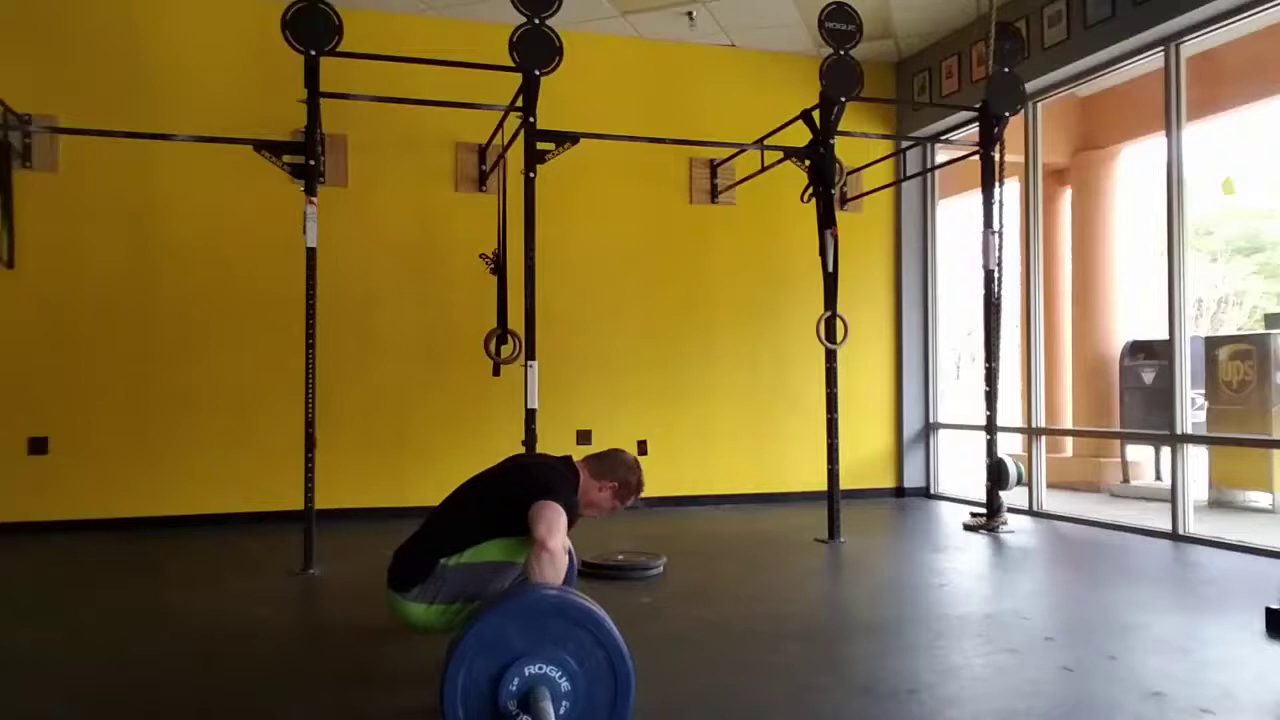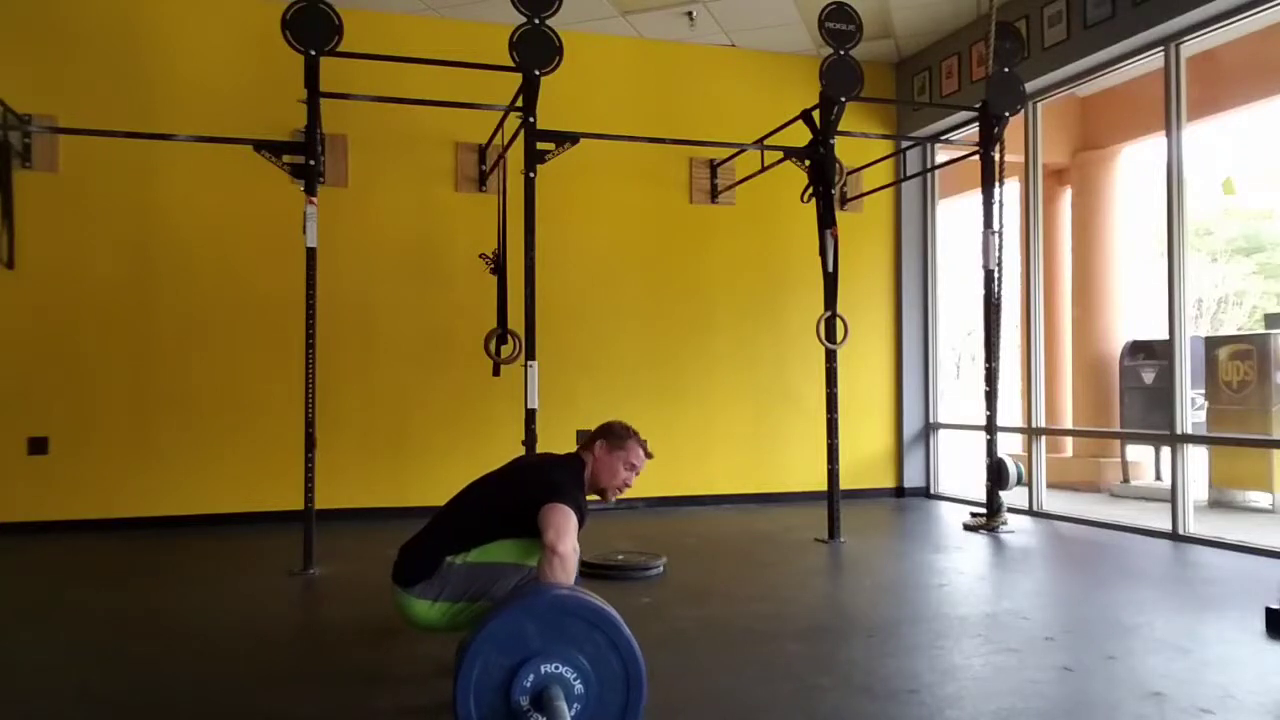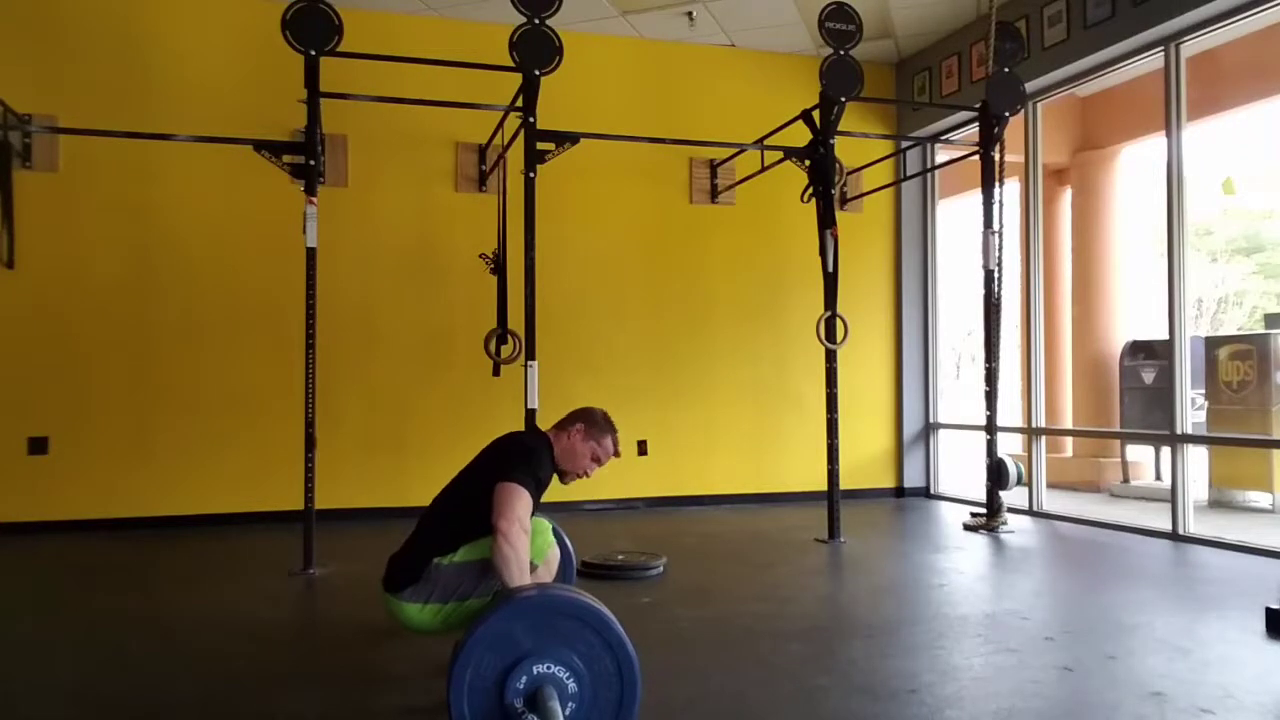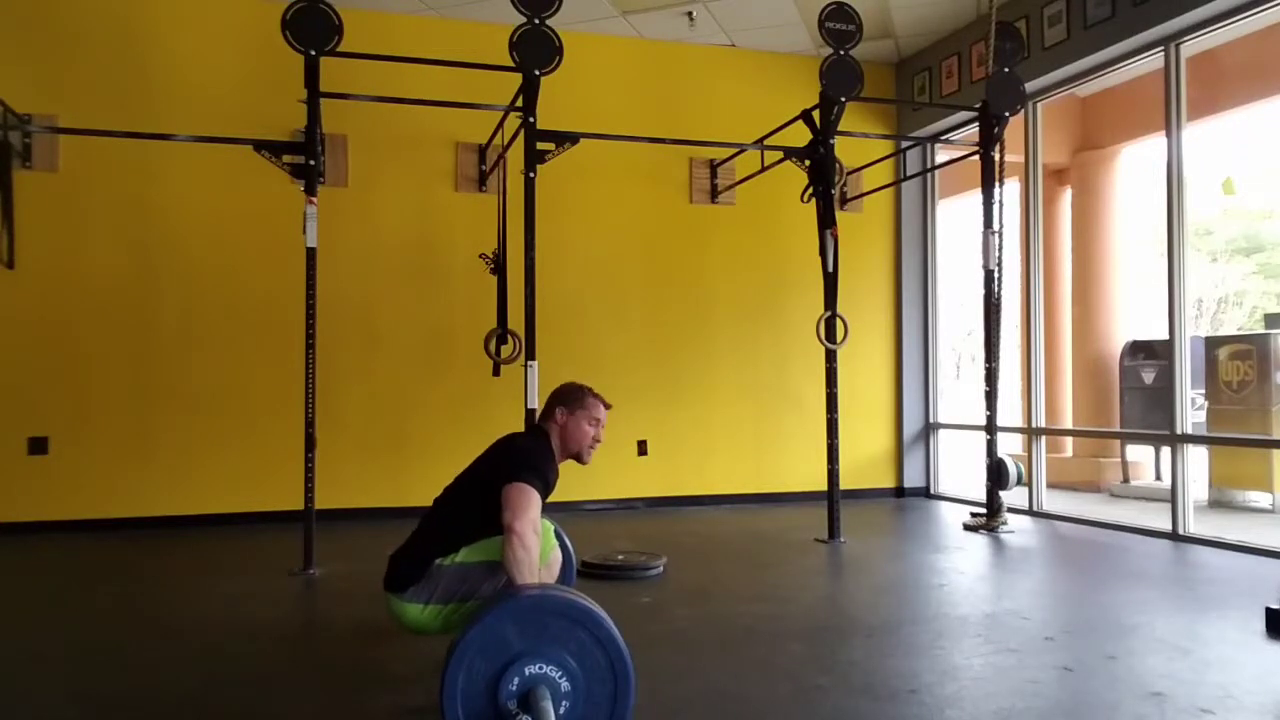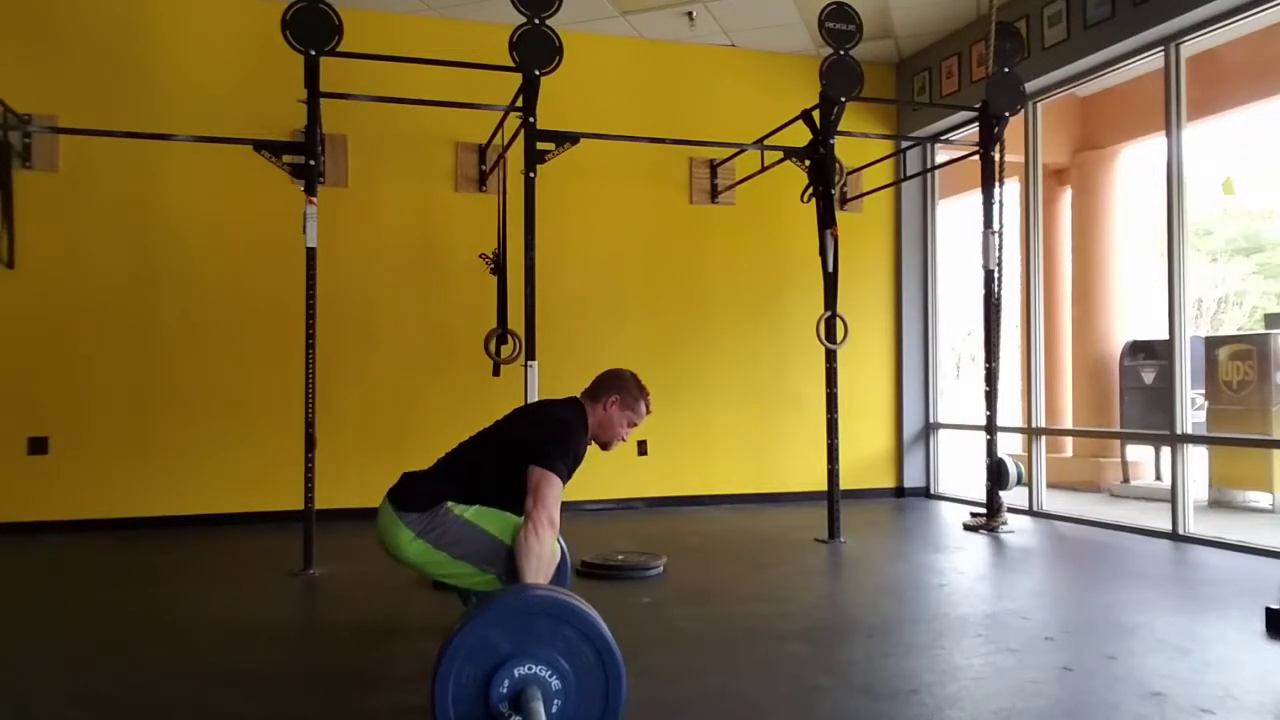
dt=1s
person 1, frame 1
left shoulder: (545, 471)
right shoulder: (559, 485)
right elbow: (548, 545)
left hip: (417, 579)
right hip: (424, 590)
right knee: (550, 556)
person 1, frame 2
left shoulder: (554, 469)
right shoulder: (566, 482)
right elbow: (559, 548)
left hip: (424, 578)
right hip: (428, 587)
right knee: (550, 556)
person 1, frame 3
left shoulder: (528, 451)
right shoulder: (532, 453)
right elbow: (508, 526)
left hip: (417, 583)
right hip: (421, 591)
right knee: (541, 544)
person 1, frame 4
left shoulder: (529, 450)
right shoulder: (533, 454)
right elbow: (520, 529)
left hip: (417, 584)
right hip: (420, 591)
right knee: (542, 545)
person 1, frame 5
left shoulder: (558, 419)
right shoulder: (566, 431)
right elbow: (542, 521)
left hip: (419, 511)
right hip: (419, 519)
right knee: (540, 554)
